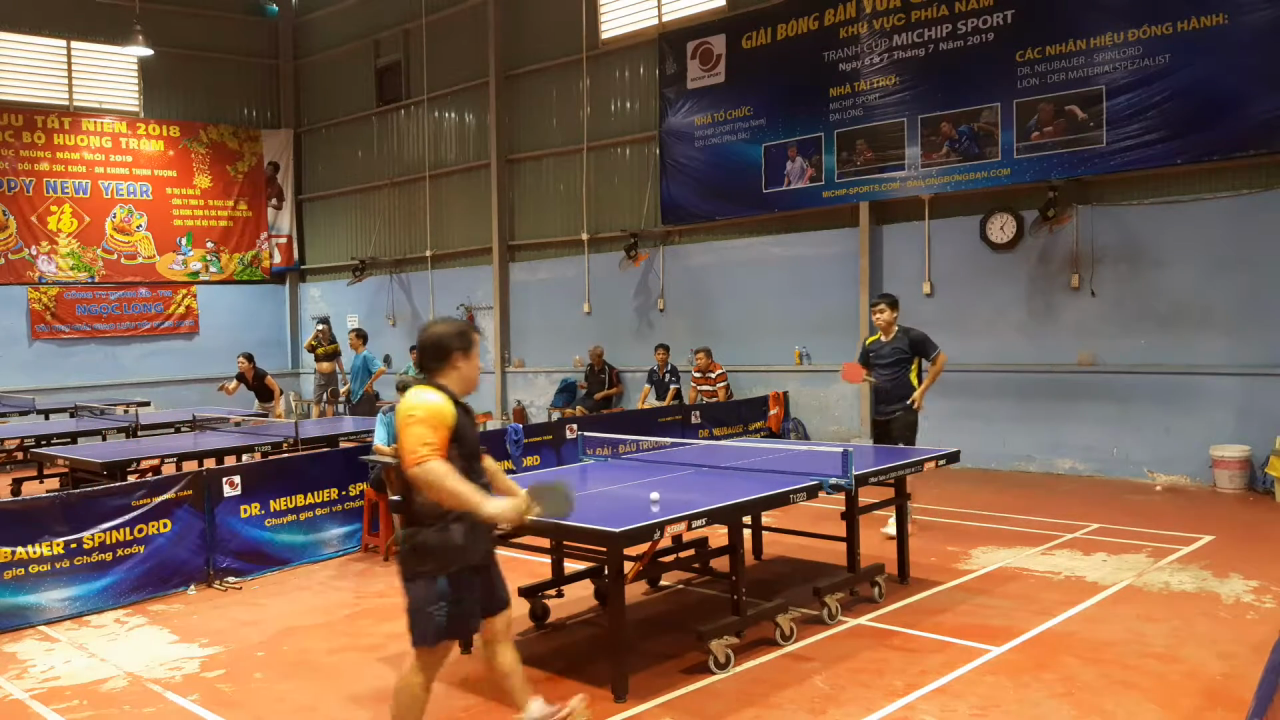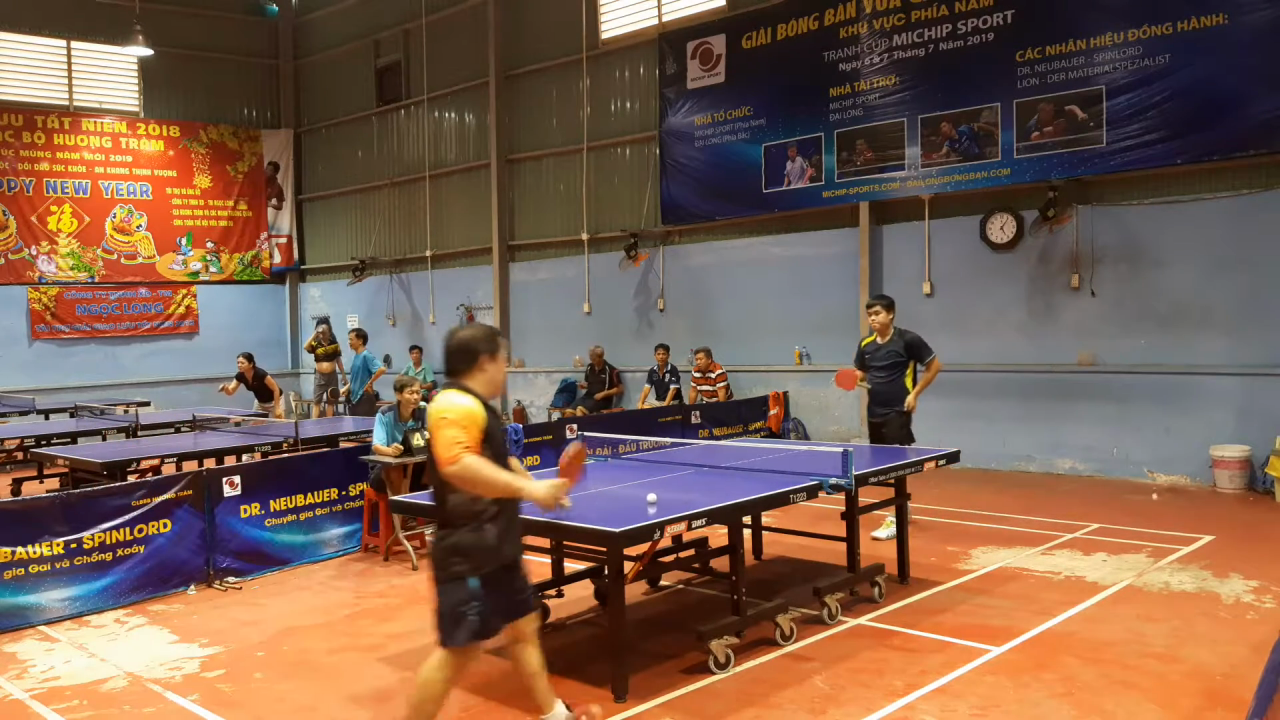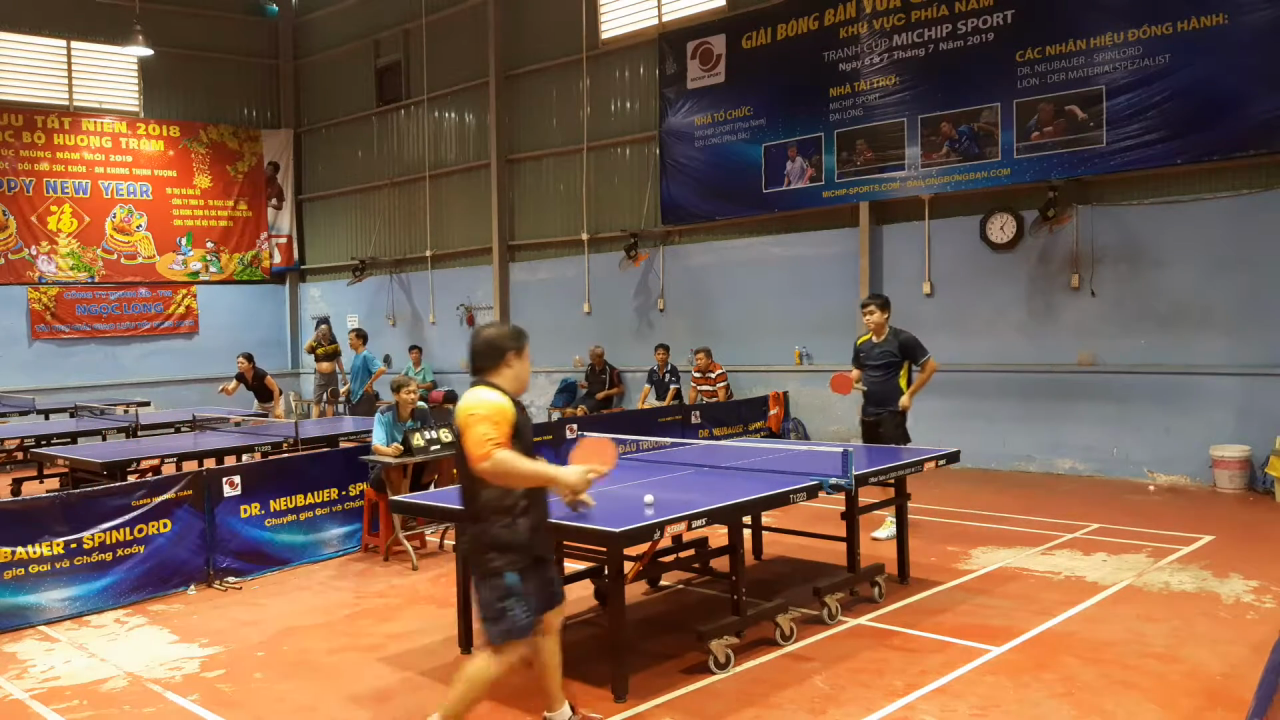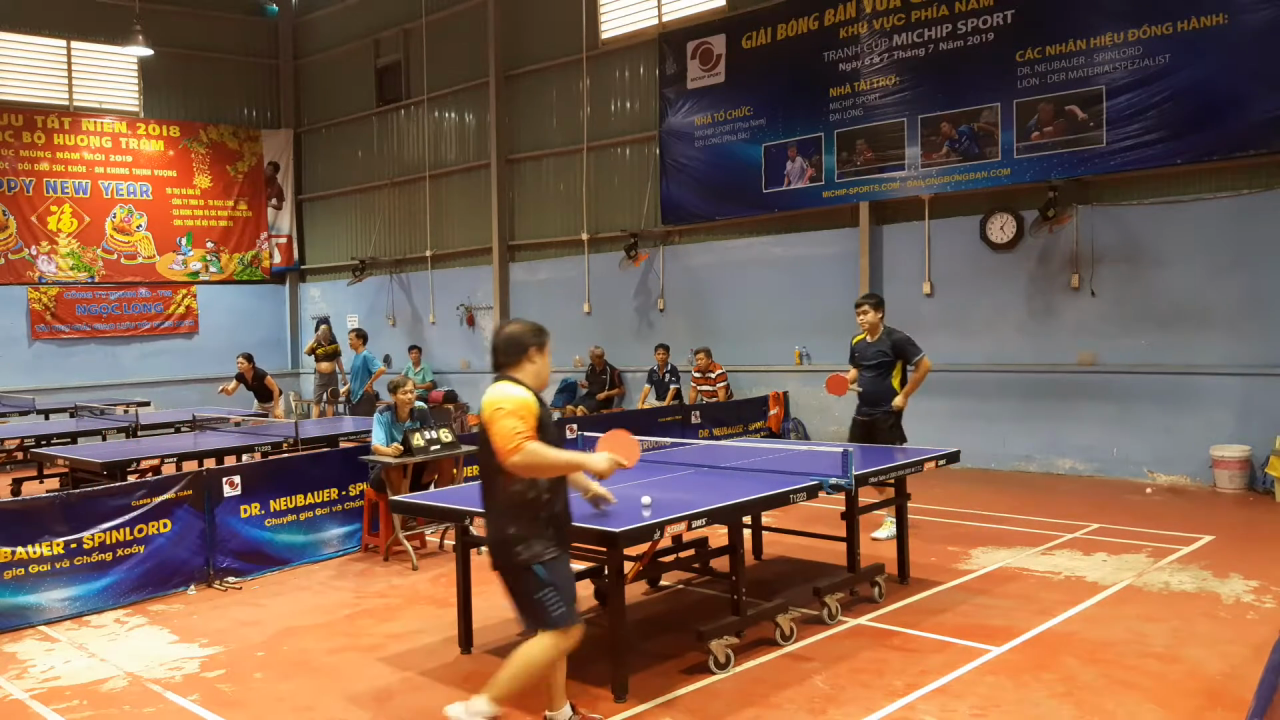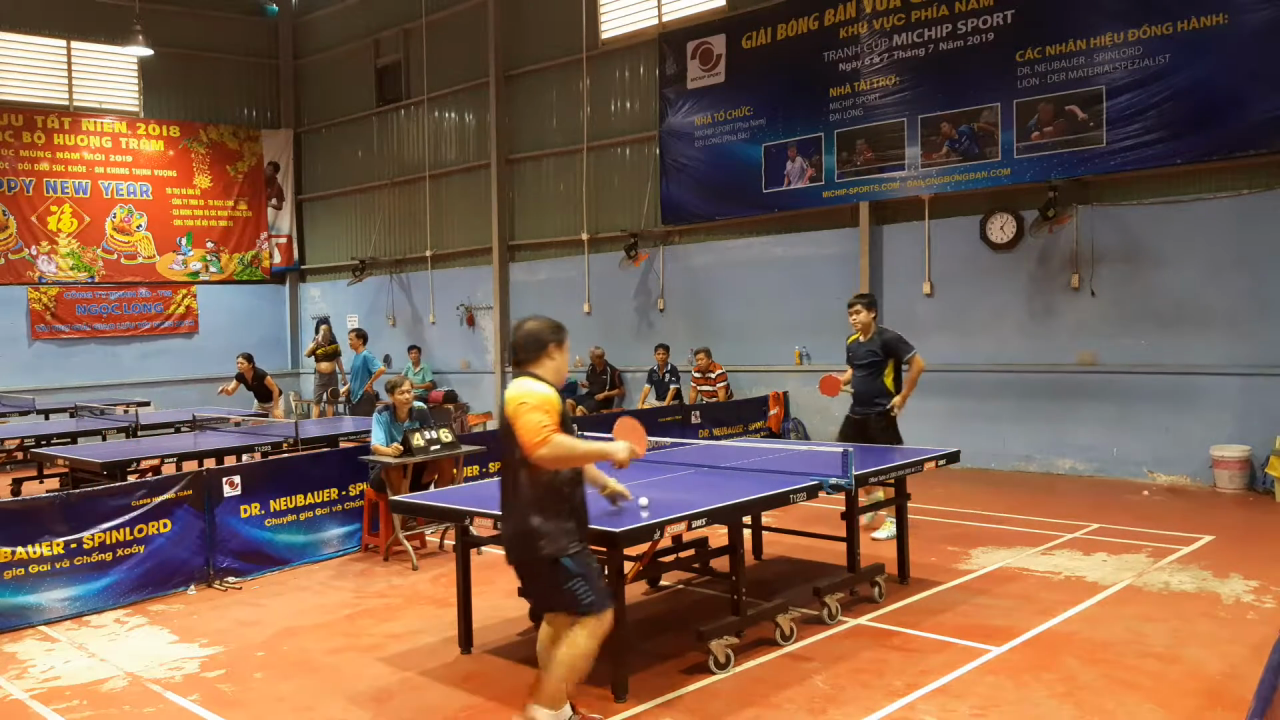
dt=0.1s
person 1, frame 1
left shoulder: (451, 406)
right shoulder: (425, 405)
left elbow: (477, 462)
right elbow: (423, 469)
left wrist: (519, 495)
right wrist: (485, 505)
left hip: (470, 549)
right hip: (440, 553)
left knee: (500, 628)
right knee: (431, 654)
person 1, frame 2
left shoulder: (477, 407)
right shoulder: (456, 407)
right elbow: (458, 467)
left wrist: (539, 489)
right wrist: (528, 488)
left hip: (496, 549)
right hip: (469, 555)
left knee: (524, 629)
right knee: (459, 652)
person 1, frame 3
left shoulder: (501, 403)
right shoulder: (487, 403)
right elbow: (491, 462)
left wrist: (563, 486)
right wrist: (560, 475)
left hip: (523, 544)
right hip: (501, 549)
left knee: (549, 622)
right knee: (510, 649)
person 1, frame 4
left shoulder: (518, 399)
right shoulder: (509, 397)
right elbow: (520, 455)
left wrist: (584, 484)
right wrist: (586, 462)
left hip: (532, 536)
right hip: (525, 541)
left knee: (552, 628)
right knee: (562, 632)
person 1, frame 5
left shoulder: (536, 393)
right shoulder: (533, 392)
right elbow: (547, 450)
left wrist: (604, 482)
right wrist: (611, 452)
left hip: (544, 531)
right hip: (548, 534)
left knee: (558, 619)
right knee: (595, 619)
person 2, frame 1
left shoulder: (912, 337)
right shoulder: (870, 343)
left elbow: (939, 360)
right elbow: (863, 371)
left wrist: (922, 390)
left hip: (904, 409)
right hip: (879, 411)
person 2, frame 2
left shoulder: (908, 339)
right shoulder: (865, 344)
left elbow: (934, 365)
right elbow: (861, 372)
left wrist: (915, 393)
left hip: (898, 412)
right hip: (875, 413)
left ankle: (896, 519)
person 2, frame 3
left shoulder: (903, 339)
right shoulder: (861, 343)
left elbow: (929, 366)
left wrist: (909, 394)
right wrist: (849, 380)
left hip: (892, 411)
right hip: (869, 412)
left ankle: (895, 520)
person 2, frame 4
left shoulder: (897, 339)
right shoulder: (857, 343)
left elbow: (924, 365)
left wrist: (904, 396)
right wrist: (846, 380)
left hip: (887, 412)
right hip: (863, 412)
left ankle: (894, 520)
person 2, frame 5
left shoulder: (888, 338)
right shoulder: (852, 342)
left elbow: (917, 364)
left wrist: (903, 396)
right wrist: (841, 381)
left hip: (881, 412)
right hip: (856, 411)
left ankle: (893, 520)
right ankle: (874, 497)
